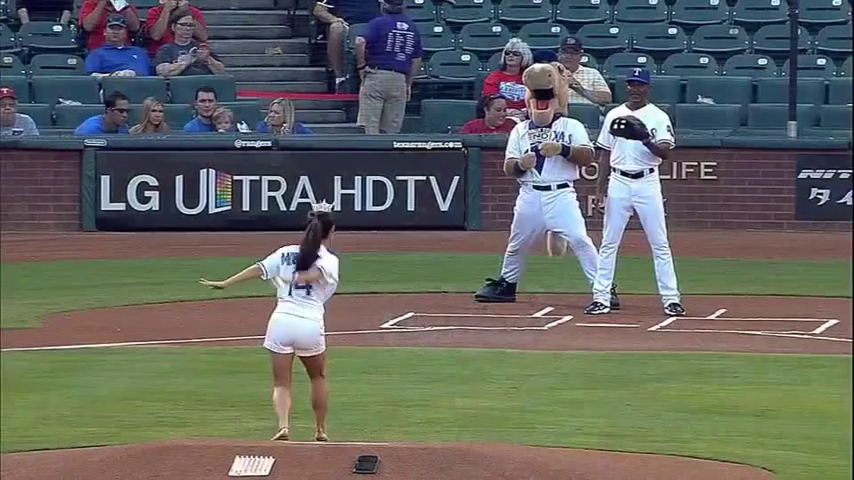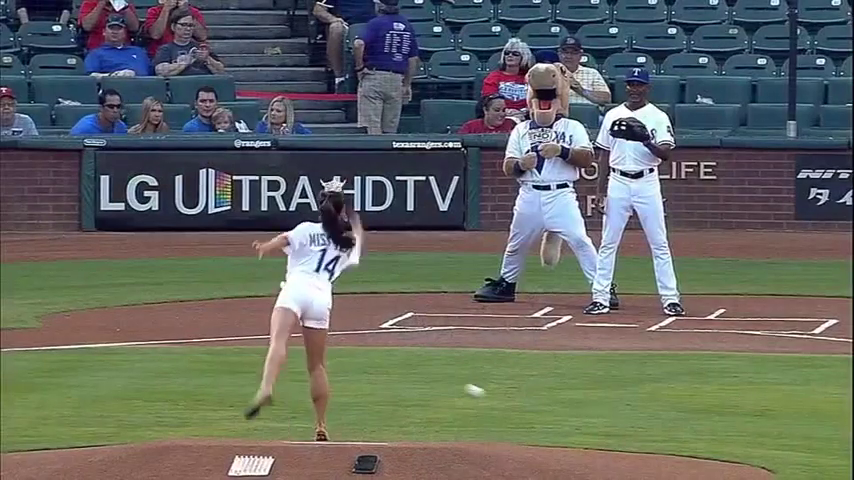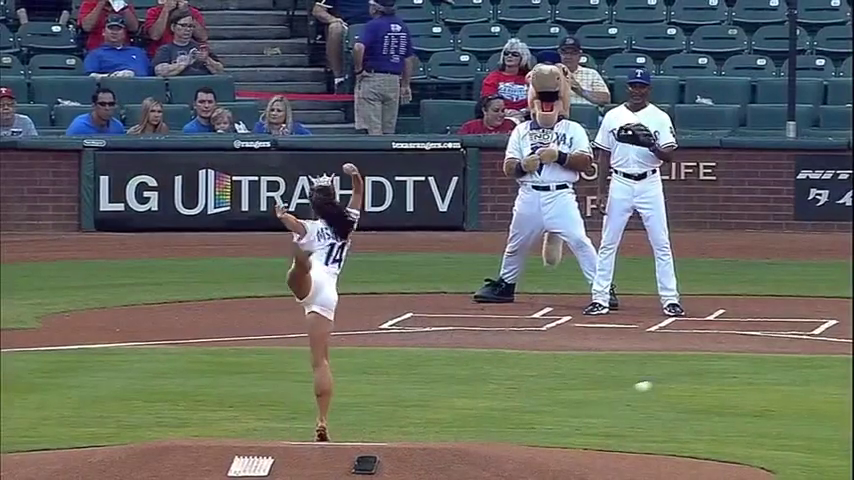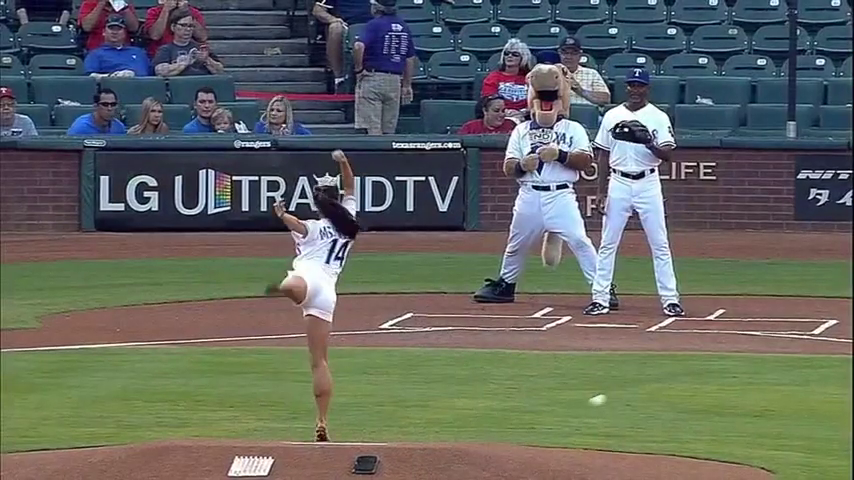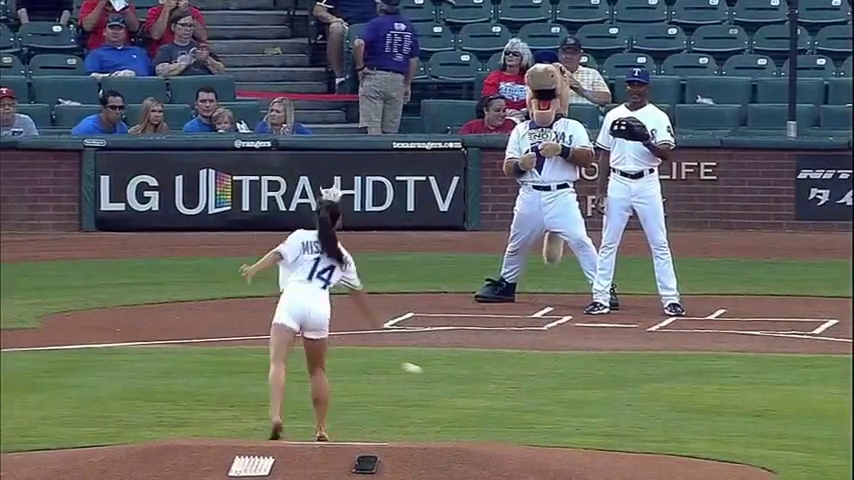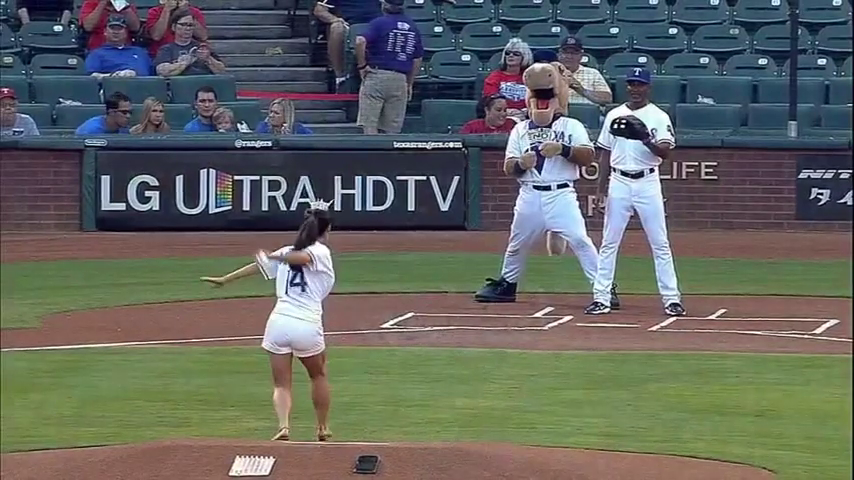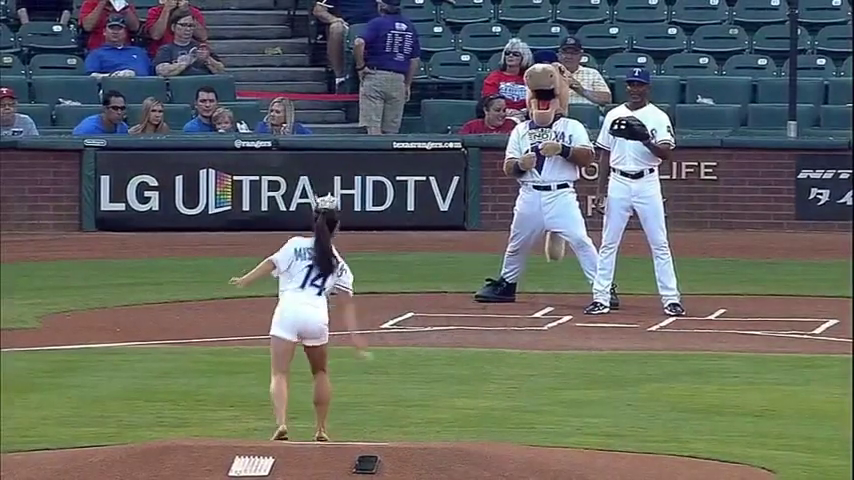
dt=0.2s
person 1, frame 1
left shoulder: (287, 252)
right shoulder: (329, 260)
left elbow: (258, 268)
right elbow: (313, 275)
left wrist: (225, 283)
right wrist: (290, 280)
left hip: (281, 322)
right hip: (310, 326)
left knee: (281, 384)
right knee: (318, 378)
left ankle: (283, 426)
right ankle: (321, 430)
person 1, frame 2
left shoulder: (306, 229)
right shoulder: (348, 242)
left elbow: (285, 239)
left wrist: (265, 247)
right wrist: (356, 225)
left hip: (294, 291)
right hip: (320, 300)
left knee: (278, 342)
right knee: (317, 368)
left ankle: (265, 390)
right ankle: (321, 427)
person 1, frame 3
left shoulder: (311, 229)
right shoulder: (345, 223)
left elbow: (297, 224)
right elbow: (359, 195)
left wrist: (284, 216)
right wrist: (355, 174)
left hip: (310, 283)
right hip: (328, 294)
right knee: (320, 361)
right ankle: (322, 422)
person 1, frame 4
left shoulder: (314, 227)
right shoulder: (346, 221)
left elbow: (297, 224)
right elbow: (349, 188)
left wrist: (282, 215)
right wrist: (343, 163)
left hip: (306, 278)
right hip: (327, 293)
right knee: (319, 361)
left ankle: (284, 288)
right ankle: (322, 423)
person 1, frame 5
left shoulder: (301, 237)
right shoulder: (342, 256)
left elbow: (277, 255)
right elbow: (357, 293)
left wrist: (253, 269)
right wrist: (374, 319)
left hip: (293, 302)
right hip: (319, 311)
left knee: (278, 362)
right knee: (317, 372)
left ankle: (275, 417)
right ankle: (321, 429)
person 1, frame 6
left shoulder: (285, 252)
right shoulder: (322, 252)
left elbow: (257, 267)
right elbow: (300, 257)
left wrist: (224, 279)
right wrist: (275, 255)
left hip: (279, 323)
right hip: (308, 327)
left knee: (282, 385)
right knee: (319, 376)
left ankle: (283, 426)
right ankle: (323, 428)
person 1, frame 7
left shoulder: (296, 244)
right shoulder: (339, 263)
left elbow: (271, 263)
right elbow: (347, 302)
left wrist: (245, 279)
right wrist: (354, 335)
left hip: (288, 312)
right hip: (316, 318)
left knee: (279, 375)
right knee: (320, 374)
left ankle: (281, 425)
right ankle: (321, 430)
person 2, frame 1
left shoulder: (659, 117)
right shoulder: (614, 115)
left elbow: (665, 152)
right elbow: (606, 154)
left wrist: (647, 140)
right wrist: (600, 188)
left hip: (647, 183)
right hip: (618, 183)
left knee: (660, 243)
right knee: (608, 243)
left ankle: (670, 298)
right ankle: (601, 298)
person 2, frame 2
left shoulder: (658, 117)
right shoulder: (612, 115)
left elbow: (666, 154)
right elbow: (604, 154)
left wrist: (648, 142)
right wrist: (600, 189)
left hip: (647, 184)
right hip: (618, 184)
left knee: (659, 244)
right knee: (608, 243)
left ankle: (670, 298)
right ankle: (600, 298)
person 2, frame 3
left shoulder: (660, 118)
right shoulder: (612, 116)
left elbow: (669, 156)
right elbow: (604, 155)
left wrist: (653, 147)
right wrist: (601, 191)
left hip: (650, 185)
right hip: (620, 185)
left knee: (661, 245)
right knee: (608, 244)
left ankle: (670, 299)
right ankle: (599, 299)
person 2, frame 4
left shoulder: (659, 117)
right shoulder: (612, 116)
left elbow: (667, 155)
right elbow: (604, 155)
left wrist: (650, 144)
right wrist: (600, 190)
left hip: (648, 185)
right hip: (619, 184)
left knee: (660, 244)
right knee: (607, 244)
left ankle: (670, 299)
right ankle: (600, 298)
person 2, frame 5
left shoulder: (658, 117)
right shoulder: (613, 116)
left elbow: (666, 154)
right elbow: (605, 154)
left wrist: (647, 141)
right wrist: (600, 189)
left hip: (647, 184)
right hip: (618, 184)
left knee: (659, 244)
right knee: (608, 243)
left ankle: (670, 298)
right ankle: (600, 298)
person 2, frame 6
left shoulder: (659, 116)
right shoulder: (614, 115)
left elbow: (665, 152)
right elbow: (606, 154)
left wrist: (646, 140)
right wrist: (600, 189)
left hip: (647, 183)
right hip: (619, 183)
left knee: (660, 243)
right knee: (609, 243)
left ankle: (671, 298)
right ankle: (601, 298)
person 2, frame 7
left shoulder: (659, 117)
right shoulder: (613, 115)
left elbow: (666, 153)
right elbow: (605, 154)
left wrist: (646, 140)
right wrist: (600, 189)
left hip: (647, 184)
right hip: (618, 184)
left knee: (659, 244)
right knee: (608, 243)
left ankle: (670, 299)
right ankle: (600, 298)
person 3, frame 1
left shoulder: (572, 125)
right shoulder: (521, 129)
left elbow: (587, 156)
right elbow: (508, 168)
left wrist: (562, 148)
right wrist: (520, 164)
left hip: (561, 195)
right hip: (529, 196)
left knee: (579, 240)
right knee: (518, 243)
right ankle: (505, 285)
person 3, frame 2
left shoulder: (572, 126)
right shoulder: (521, 129)
left elbow: (587, 158)
right elbow: (507, 167)
left wrist: (562, 150)
right wrist: (520, 164)
left hip: (560, 195)
right hip: (529, 195)
left knee: (579, 240)
right knee: (517, 243)
right ankle: (505, 284)
person 3, frame 3
left shoulder: (572, 128)
right shoulder: (523, 126)
left elbow: (585, 161)
right elbow: (508, 168)
left wrist: (559, 155)
right wrist: (524, 163)
left hip: (561, 195)
right hip: (528, 195)
left knee: (578, 237)
right knee: (517, 243)
right ankle: (504, 284)
person 3, frame 4
left shoulder: (572, 129)
right shoulder: (522, 130)
left elbow: (586, 161)
right elbow: (508, 168)
left wrist: (560, 155)
right wrist: (522, 166)
left hip: (560, 197)
right hip: (528, 197)
left knee: (579, 241)
right knee: (516, 244)
left ankle: (603, 290)
right ankle: (504, 286)
person 3, frame 5
left shoulder: (572, 126)
right shoulder: (521, 129)
left elbow: (587, 157)
right elbow: (508, 168)
left wrist: (562, 149)
right wrist: (520, 164)
left hip: (561, 195)
right hip: (529, 195)
left knee: (579, 240)
right knee: (517, 243)
right ankle: (505, 284)
person 3, frame 6
left shoulder: (571, 125)
right shoulder: (520, 129)
left elbow: (587, 155)
right elbow: (508, 167)
left wrist: (561, 149)
right wrist: (519, 164)
left hip: (561, 195)
right hip: (529, 196)
left knee: (579, 240)
right knee: (517, 244)
right ankle: (505, 286)
person 3, frame 7
left shoulder: (572, 127)
right shoulder: (521, 130)
left elbow: (588, 156)
right elbow: (508, 168)
left wrist: (561, 149)
right wrist: (519, 165)
left hip: (561, 198)
right hip: (529, 200)
left knee: (579, 240)
right knee: (517, 244)
right ankle: (505, 286)
person 4, frame 1
left shoulder: (379, 23)
right shoulder: (412, 26)
left elbow: (360, 42)
right elbow: (417, 59)
left wrist: (361, 65)
right wrist: (408, 84)
left hip: (376, 76)
right hip: (399, 79)
left knee: (371, 125)
right knee: (392, 130)
person 4, frame 2
left shoulder: (376, 23)
right shoulder: (407, 26)
left elbow: (359, 44)
right elbow: (413, 59)
left wrist: (359, 67)
right wrist: (407, 84)
left hip: (373, 77)
right hip: (396, 80)
left knee: (373, 126)
right knee: (390, 130)
person 4, frame 3
left shoulder: (374, 25)
right shoulder: (402, 26)
left elbow: (359, 47)
right elbow: (409, 59)
left wrist: (358, 70)
right wrist: (405, 85)
left hip: (372, 79)
right hip: (393, 81)
left knee: (374, 128)
right knee: (388, 131)
person 4, frame 4
left shoulder: (375, 24)
right shoulder: (403, 26)
left elbow: (359, 47)
right elbow: (410, 59)
left wrist: (358, 69)
right wrist: (407, 84)
left hip: (372, 78)
right hip: (394, 81)
left knee: (373, 128)
right knee: (389, 130)
person 4, frame 5
left shoulder: (377, 23)
right shoulder: (409, 26)
left elbow: (359, 43)
right elbow: (414, 59)
left wrist: (360, 66)
right wrist: (407, 84)
left hip: (374, 77)
right hip: (397, 80)
left knee: (373, 126)
right knee: (391, 130)
person 4, frame 6
left shoulder: (380, 22)
right shoulder: (413, 27)
left elbow: (360, 41)
right elbow: (417, 59)
left wrist: (362, 65)
right wrist: (409, 84)
left hip: (377, 76)
right hip: (400, 79)
left knee: (369, 125)
right knee: (393, 129)
person 4, frame 7
left shoulder: (377, 23)
right shoulder: (410, 26)
left elbow: (359, 43)
right elbow: (415, 59)
left wrist: (360, 66)
right wrist: (407, 84)
left hip: (375, 77)
right hip: (398, 80)
left knee: (373, 125)
right knee: (391, 130)
